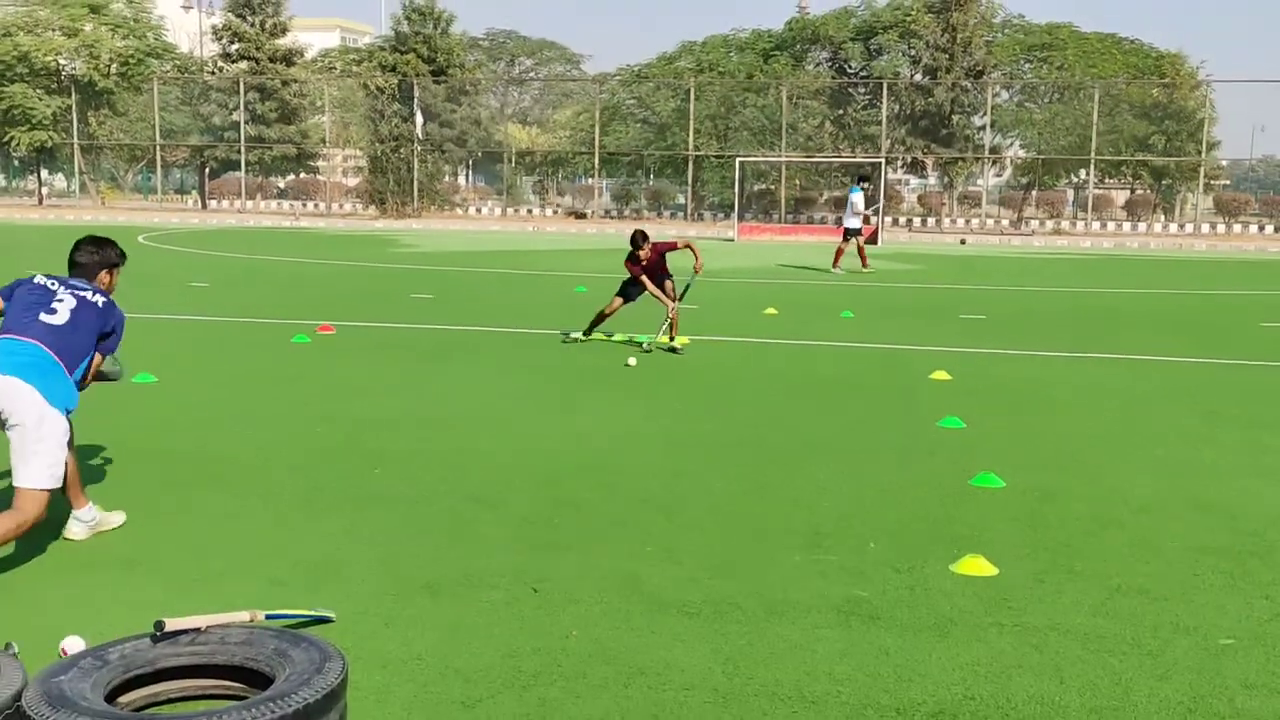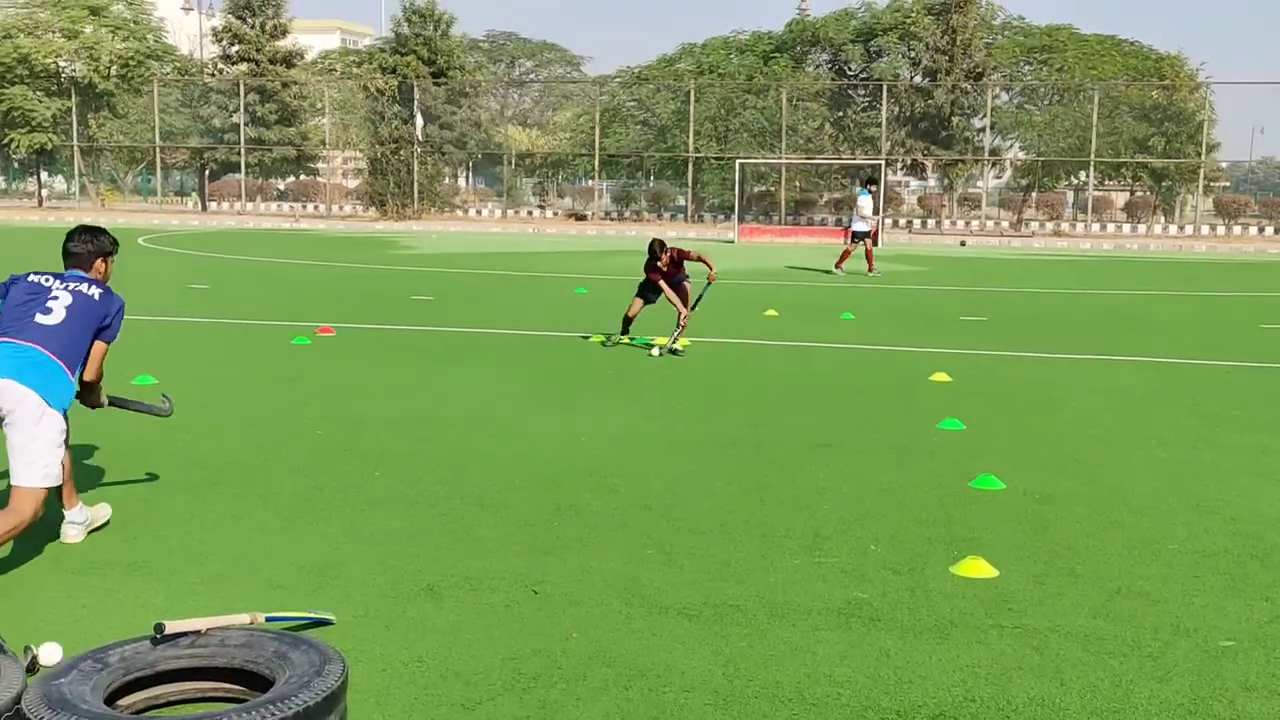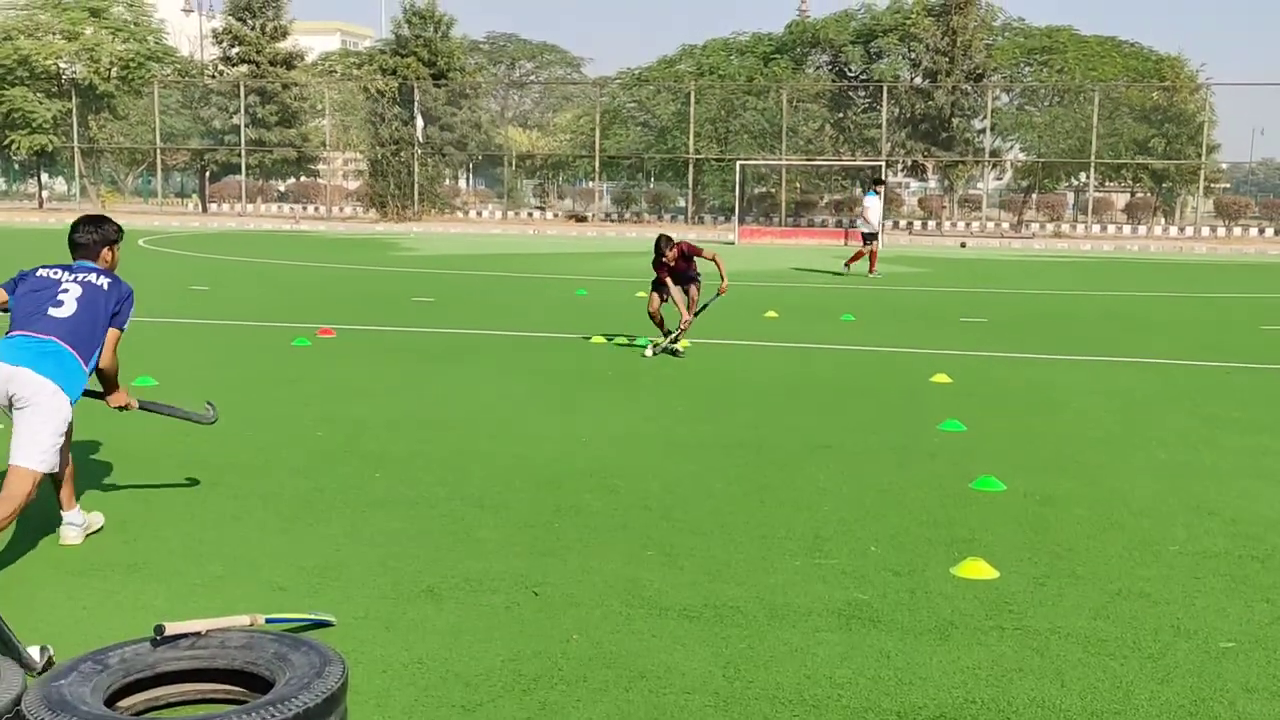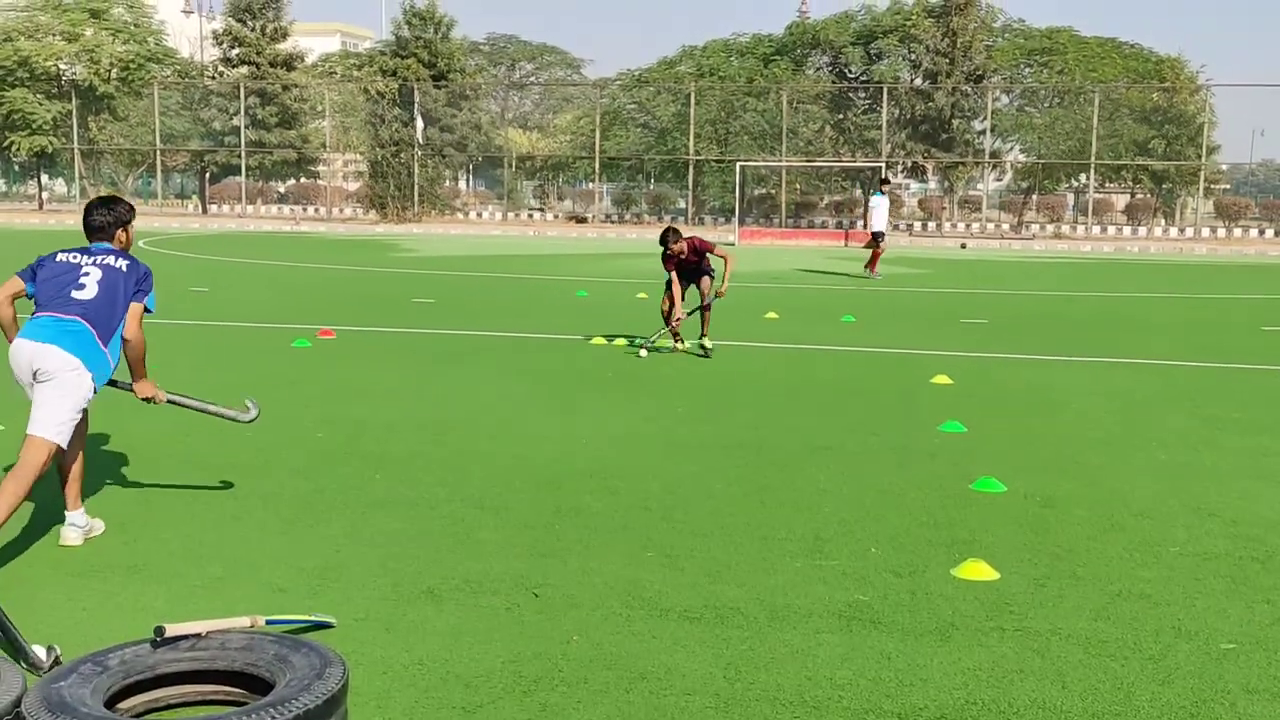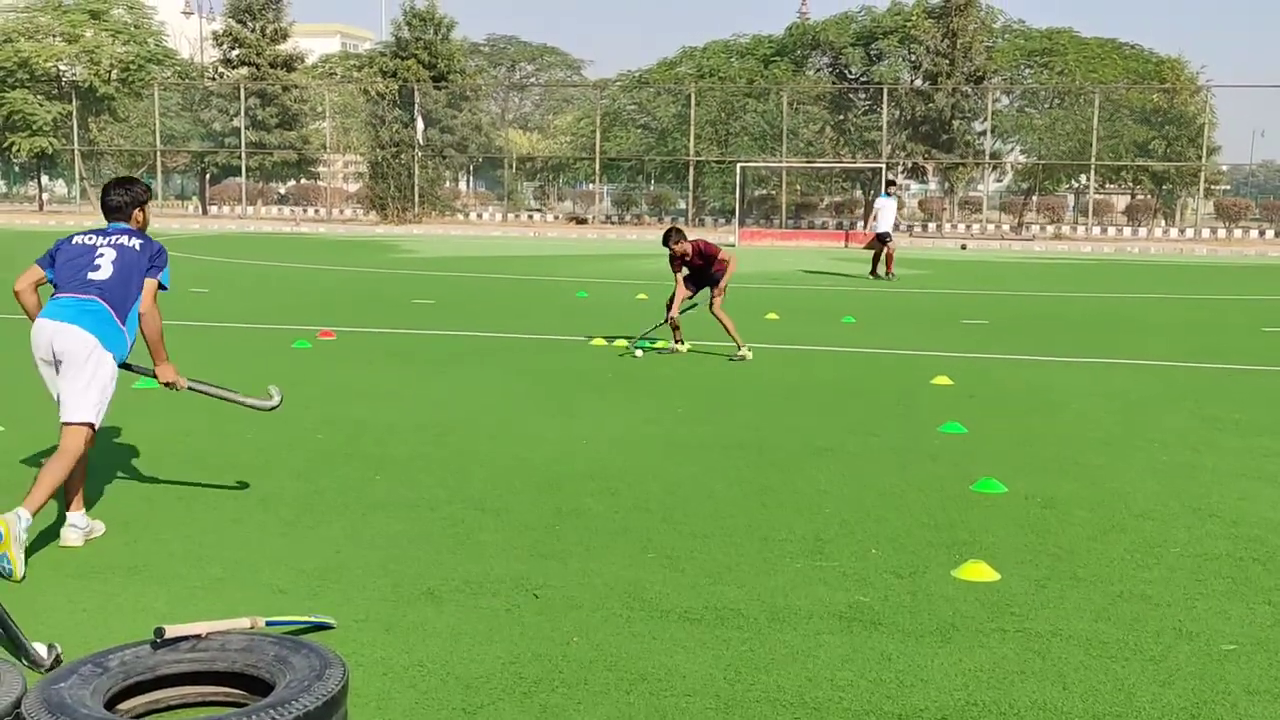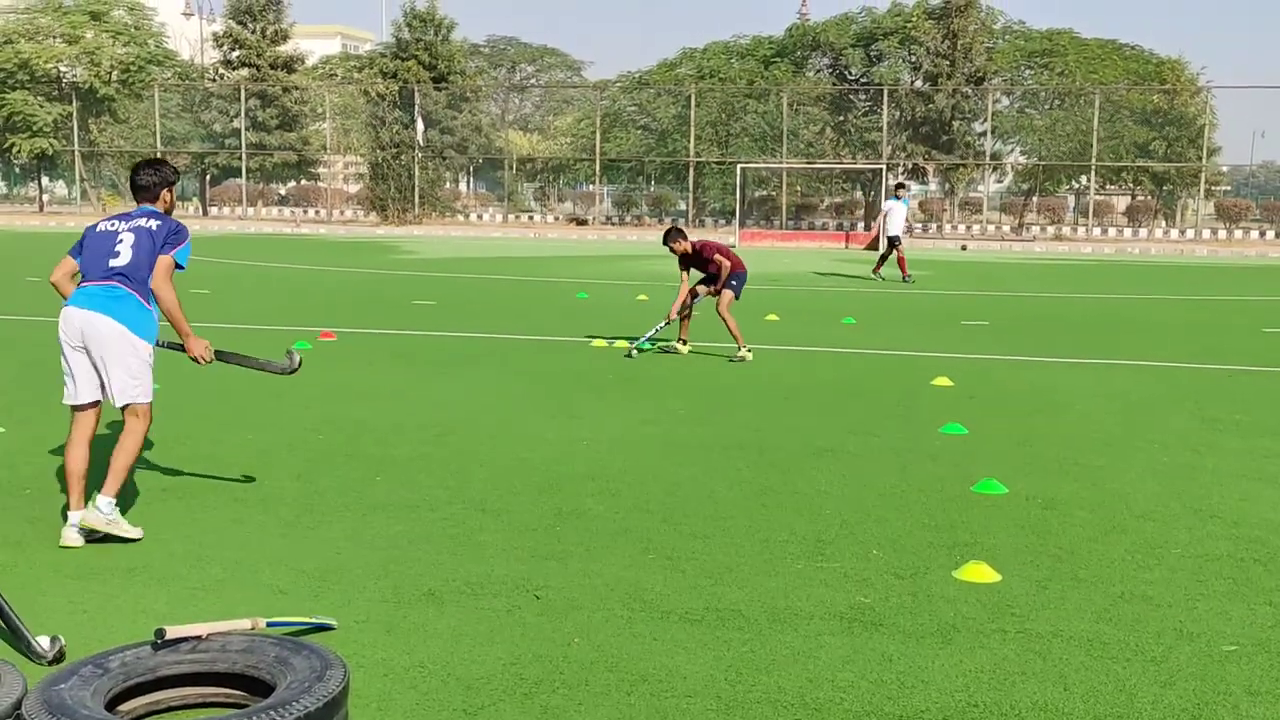
dt=0.1s
person 1, frame 1
left shoulder: (30, 284)
right shoulder: (110, 311)
right elbow: (84, 377)
right hip: (39, 390)
left knee: (59, 432)
right knee: (28, 513)
left ankle: (84, 516)
person 1, frame 2
right shoulder: (110, 301)
right elbow: (90, 374)
right wrist: (94, 395)
right hip: (37, 389)
left knee: (55, 430)
left ankle: (76, 517)
person 1, frame 3
left shoulder: (35, 274)
right shoulder: (118, 290)
right elbow: (106, 359)
right wrist: (115, 392)
right hip: (48, 379)
left knee: (59, 430)
left ankle: (73, 519)
person 1, frame 4
left shoulder: (54, 258)
right shoulder: (137, 270)
right elbow: (131, 332)
right wrist: (141, 380)
right hip: (73, 359)
left knee: (74, 423)
right knee: (32, 461)
left ankle: (76, 520)
person 1, frame 5
left shoulder: (71, 242)
right shoulder: (151, 250)
right elbow: (145, 307)
right wrist: (162, 364)
left hip: (47, 329)
right hip: (93, 339)
left knee: (77, 430)
right knee: (77, 441)
left ankle: (77, 520)
person 1, frame 6
left shoulder: (102, 225)
right shoulder: (173, 229)
left elbow: (59, 276)
right elbow: (159, 283)
right wrist: (190, 338)
left hip: (73, 315)
right hip: (123, 322)
left knee: (83, 423)
right knee: (138, 418)
left ankle: (75, 521)
right ankle: (105, 508)
